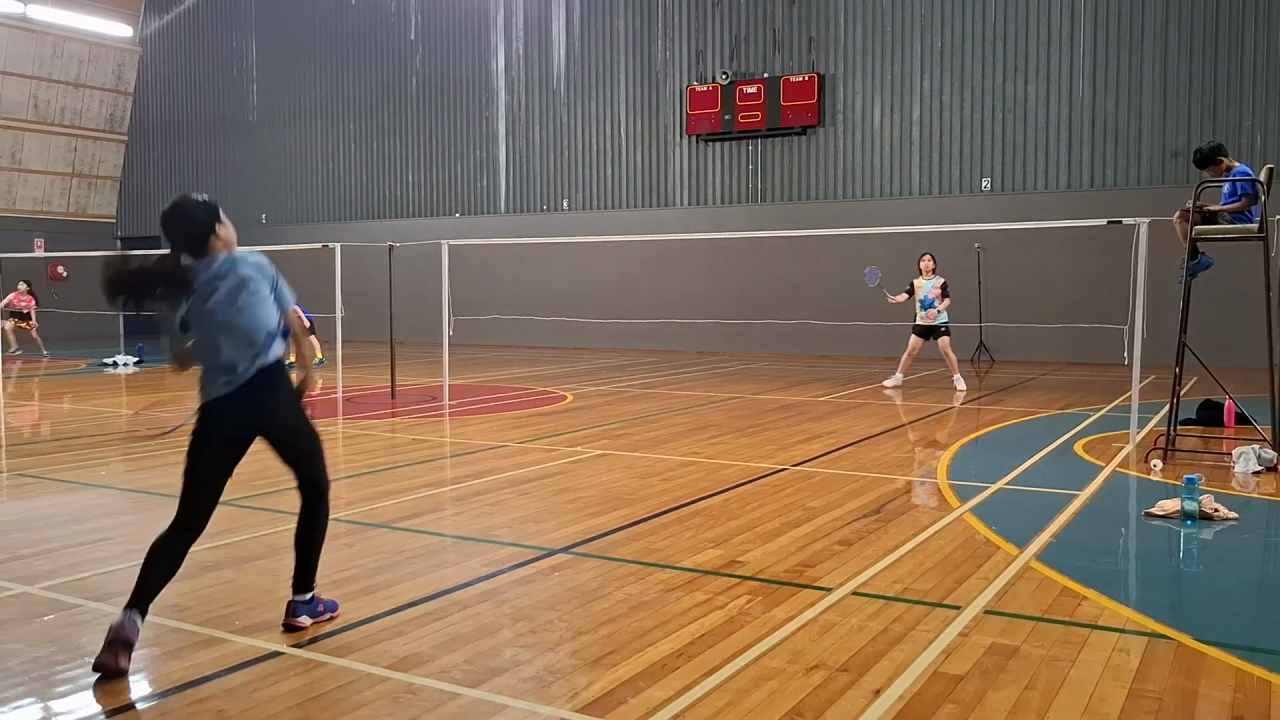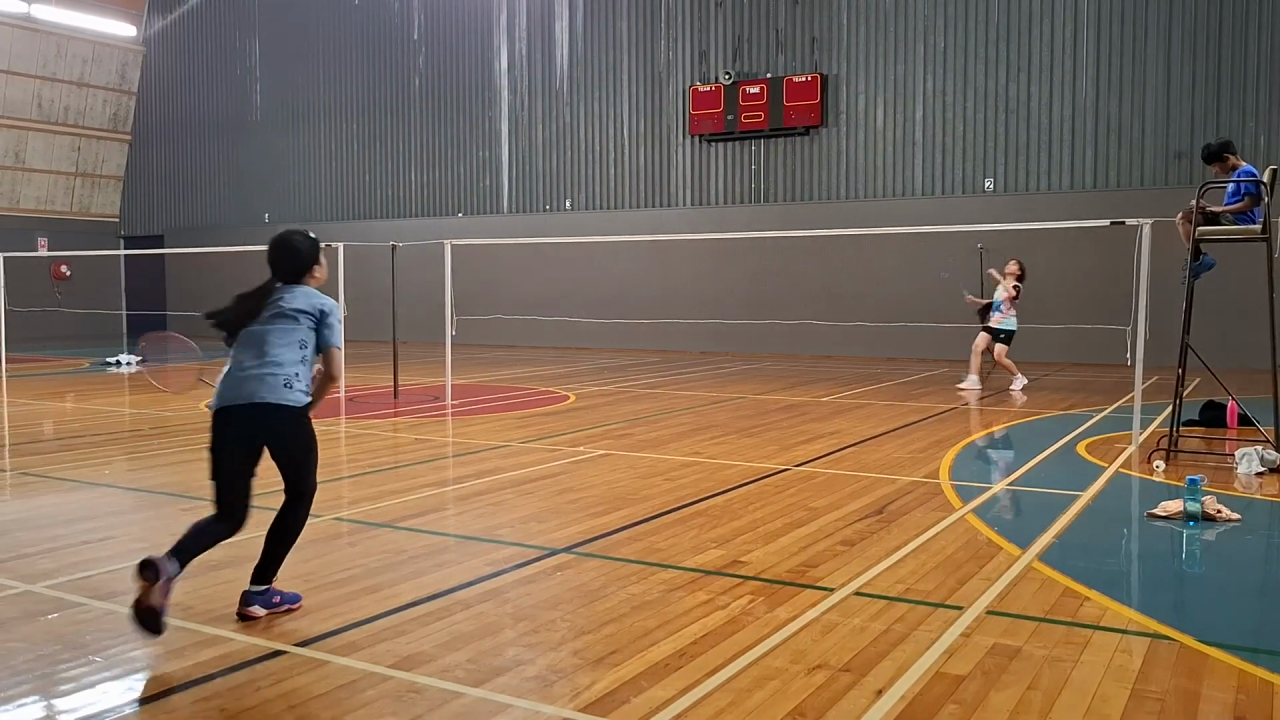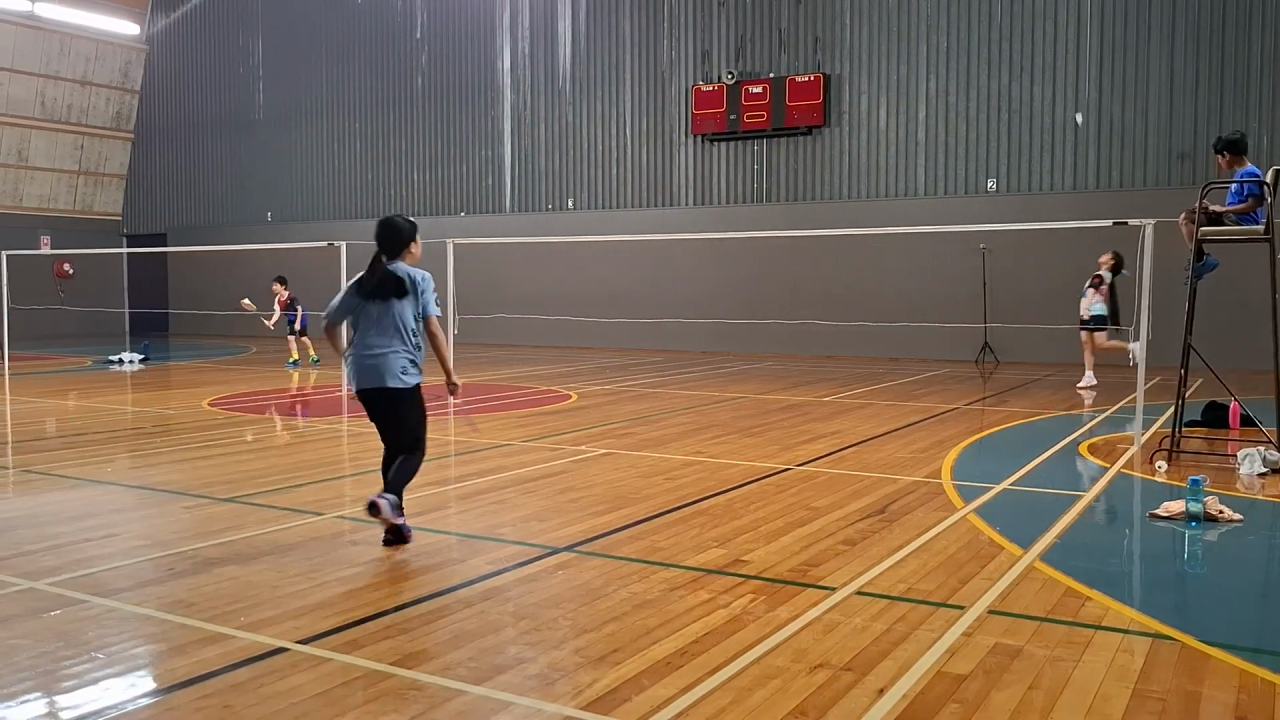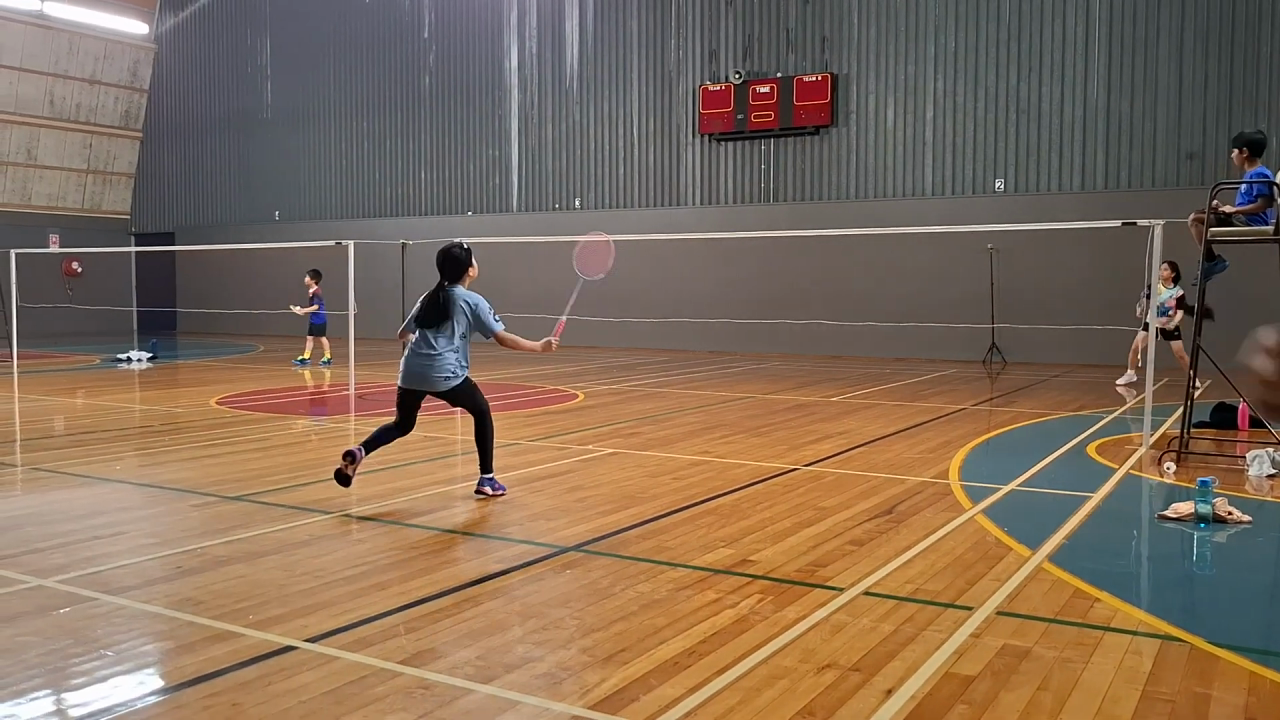
dt=0.5s
person 1, frame 1
left shoulder: (177, 291)
right shoulder: (254, 264)
left elbow: (185, 357)
right elbow: (296, 325)
right wrist: (308, 369)
left hip: (218, 406)
right hip: (269, 390)
left knee: (188, 524)
right knee: (315, 490)
left ankle: (129, 625)
right ankle: (302, 603)
person 1, frame 2
left shoulder: (256, 305)
right shoulder: (324, 306)
right elbow: (332, 374)
right wrist: (306, 405)
left hip: (231, 404)
right hip: (282, 404)
left knee: (229, 515)
right knee: (301, 493)
left ankle: (166, 567)
right ankle: (259, 591)
person 1, frame 3
left shoulder: (360, 282)
right shoulder: (419, 280)
left elbow: (330, 329)
right elbow: (434, 330)
left wrist: (348, 358)
right wrist: (450, 375)
left hip: (363, 377)
right hip: (400, 375)
left knee: (394, 447)
right knee: (414, 450)
left ankle: (394, 519)
right ankle: (387, 499)
person 1, frame 4
left shoulder: (429, 299)
right shoulder: (473, 301)
left elbow: (403, 334)
right elbow: (502, 338)
right wrist: (540, 346)
left hip: (410, 373)
right hip: (446, 374)
left knee: (402, 425)
right knee: (482, 412)
left ankle: (359, 452)
right ankle: (487, 478)
